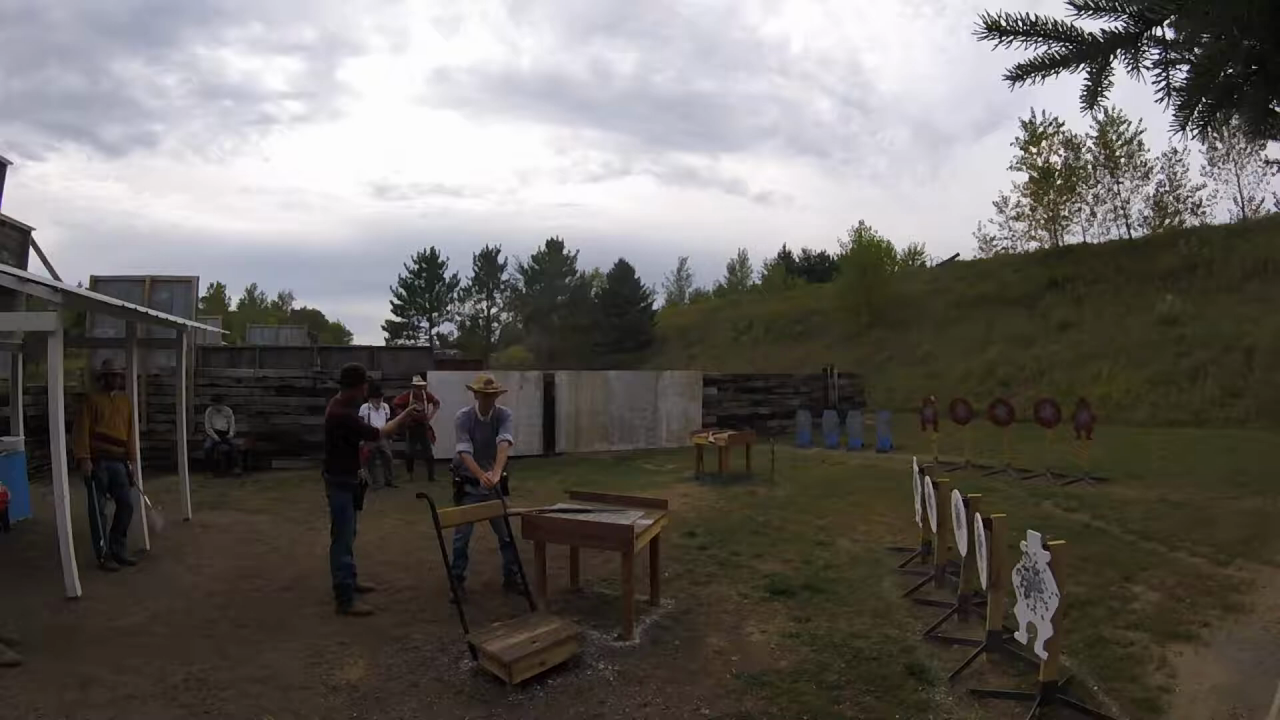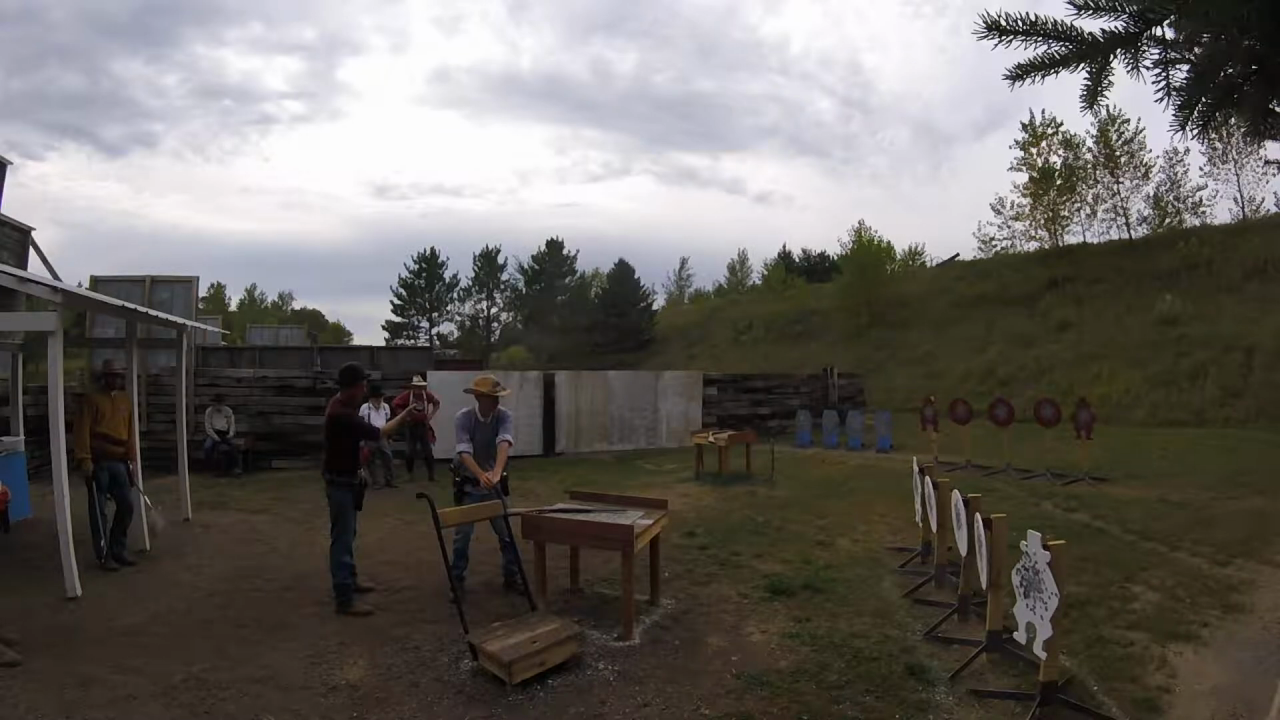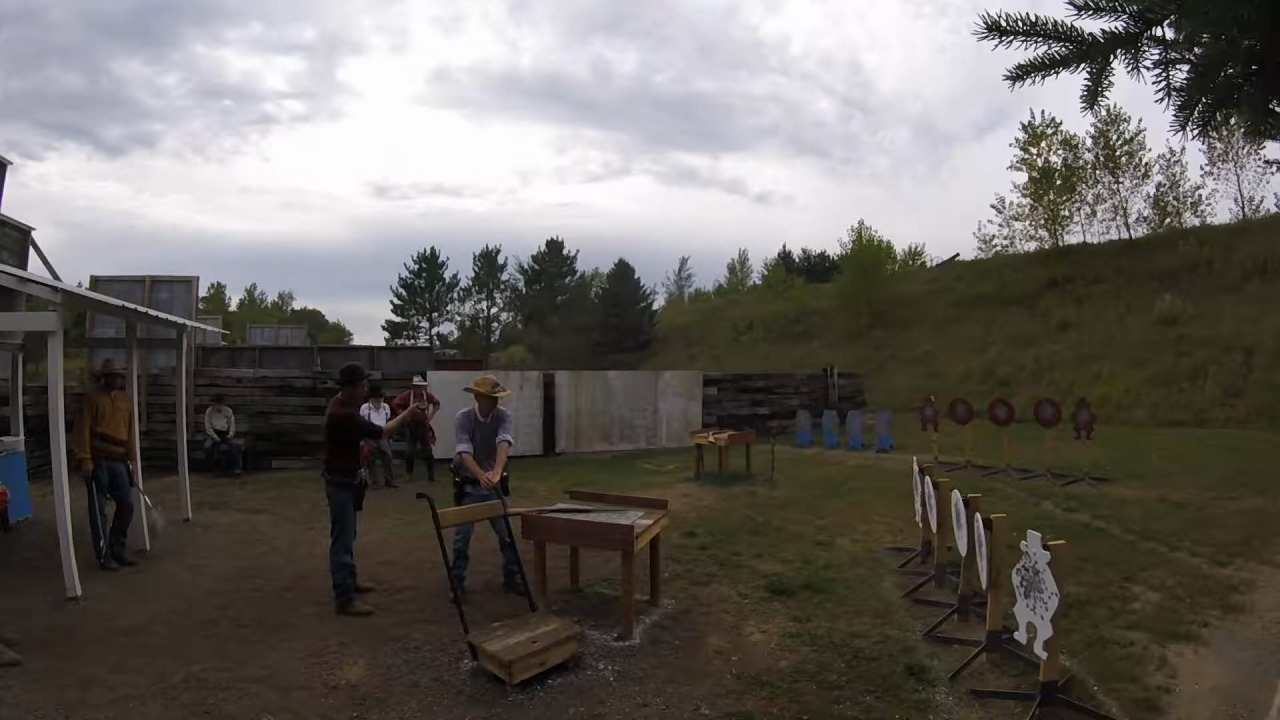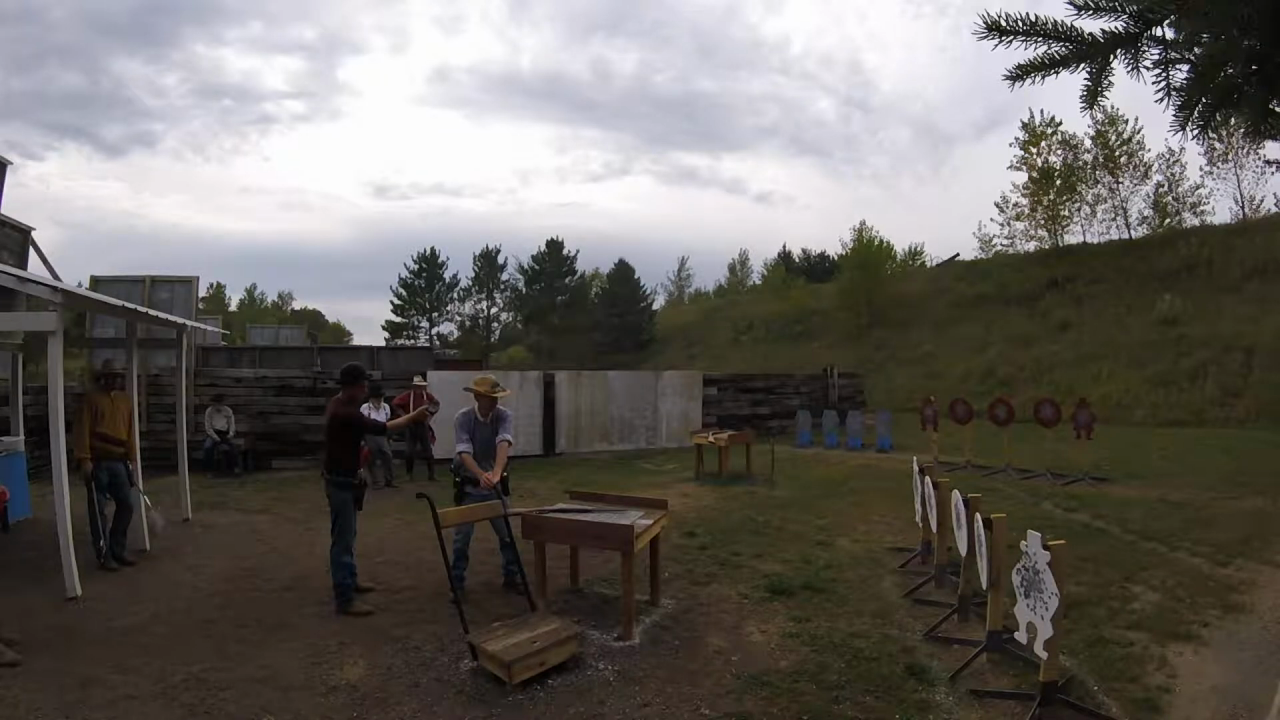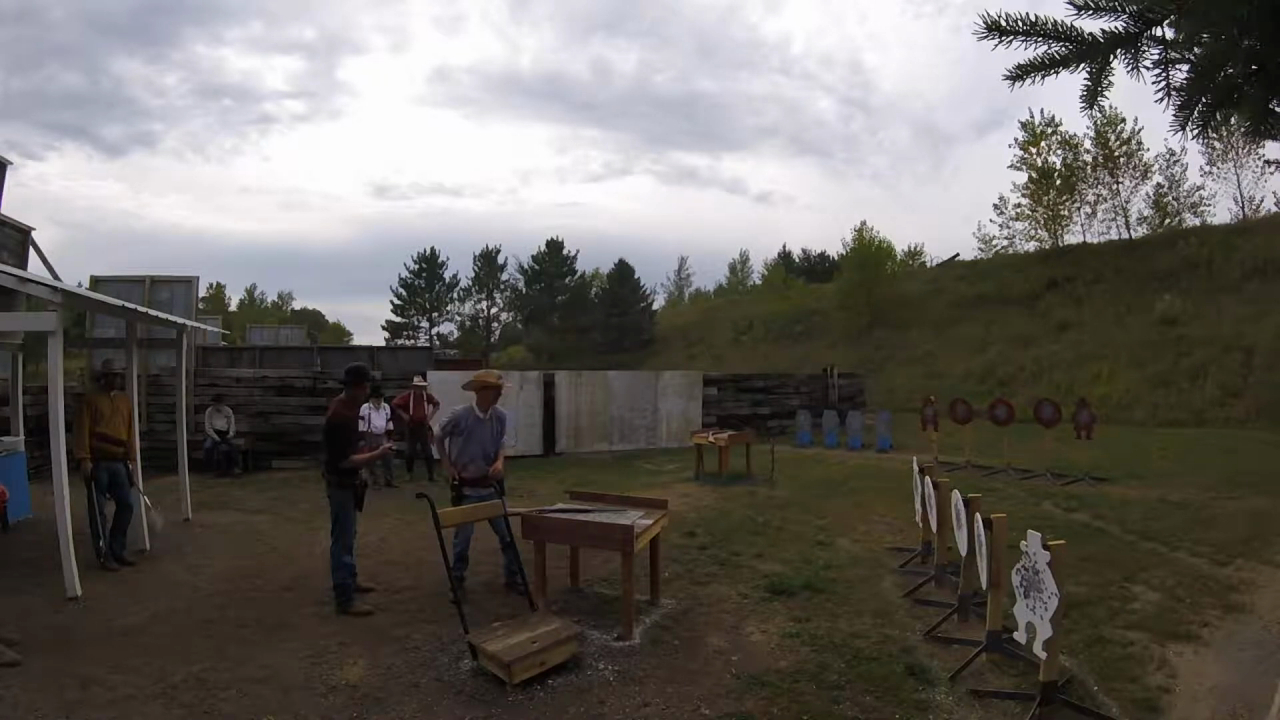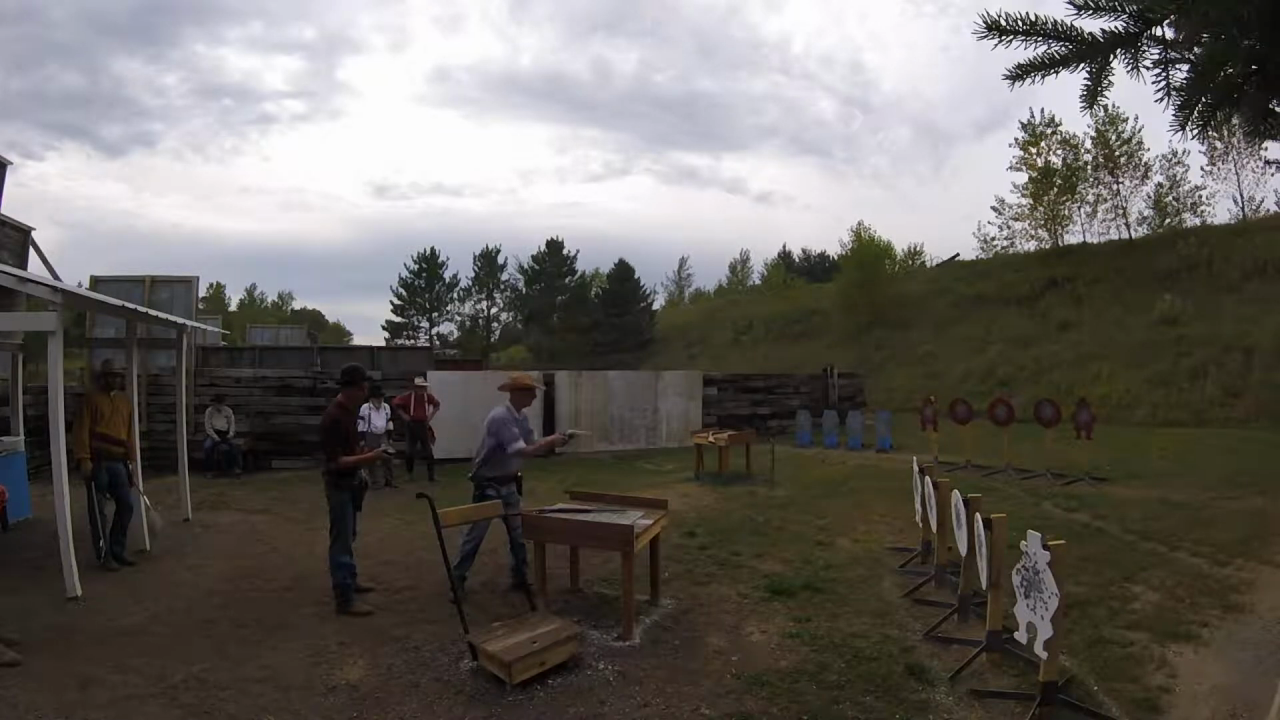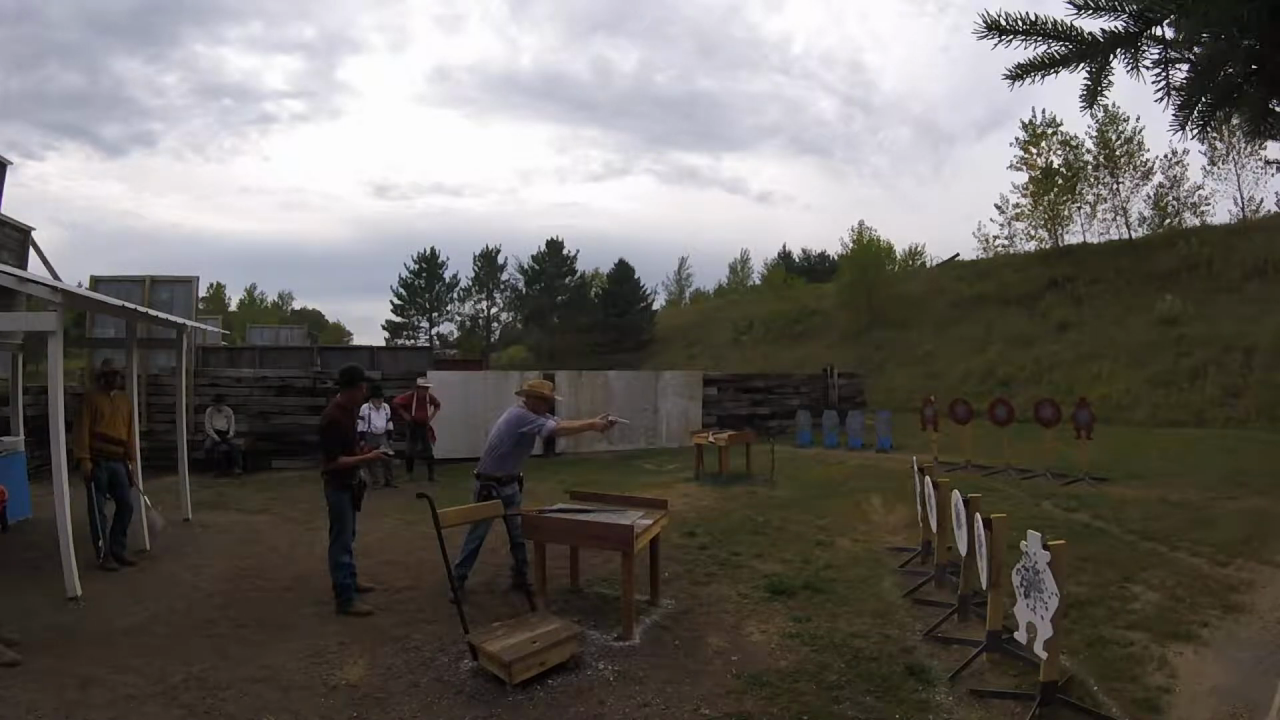
dt=0.7s
person 1, frame 1
left shoulder: (343, 406)
right shoulder: (341, 414)
right elbow: (377, 434)
right wrist: (406, 416)
left hip: (346, 478)
right hip: (340, 482)
left knee: (347, 536)
right knee: (342, 539)
left ankle: (349, 580)
right ankle: (344, 600)
person 1, frame 2
left shoulder: (342, 406)
right shoulder: (341, 414)
right elbow: (378, 434)
right wrist: (405, 416)
left hip: (346, 478)
right hip: (340, 482)
left knee: (347, 535)
right knee: (342, 539)
left ankle: (350, 580)
right ankle: (344, 600)
person 1, frame 3
left shoulder: (341, 405)
right shoulder: (343, 414)
right elbow: (380, 432)
right wrist: (407, 415)
left hip: (347, 478)
right hip: (340, 481)
left knee: (348, 535)
right knee: (342, 539)
left ankle: (349, 580)
right ankle: (344, 600)
person 1, frame 4
left shoulder: (340, 404)
right shoulder: (344, 414)
right elbow: (382, 428)
right wrist: (415, 415)
left hip: (346, 478)
right hip: (340, 482)
left knee: (347, 535)
right knee: (342, 539)
left ankle: (349, 580)
right ankle: (345, 600)
person 1, frame 5
left shoulder: (346, 407)
right shoulder: (340, 416)
right elbow: (344, 460)
left wrist: (361, 449)
right wrist: (378, 454)
left hip: (349, 481)
right hip: (341, 483)
left knee: (348, 536)
right knee: (342, 539)
left ankle: (349, 580)
right ankle: (344, 600)
person 1, frame 6
left shoulder: (350, 410)
right shoulder: (334, 417)
right elbow: (335, 461)
left wrist: (364, 454)
right wrist: (368, 458)
left hip: (350, 482)
right hip: (339, 484)
left knee: (348, 536)
right knee: (341, 540)
left ankle: (350, 580)
right ankle: (344, 600)
person 1, frame 7
left shoulder: (350, 410)
right shoulder: (332, 418)
right elbow: (334, 461)
left wrist: (363, 454)
right wrist: (367, 458)
left hip: (349, 481)
right hip: (338, 484)
left knee: (348, 536)
right knee: (341, 540)
left ankle: (350, 580)
right ankle: (344, 599)
person 2, frame 1
left shoulder: (504, 415)
right shoulder: (463, 417)
left elbow: (504, 444)
right elbow: (464, 452)
left wrist: (496, 472)
right wrist: (481, 475)
left hip: (494, 484)
right hip: (468, 484)
left knee: (506, 533)
right knee: (462, 535)
left ankle: (511, 577)
right ankle: (457, 581)
person 2, frame 2
left shoulder: (504, 415)
right shoulder: (463, 417)
left elbow: (504, 444)
right elbow: (464, 452)
left wrist: (496, 472)
right wrist: (481, 476)
left hip: (495, 483)
right hip: (469, 484)
left knee: (506, 532)
right knee: (462, 535)
left ankle: (511, 577)
right ankle: (457, 582)
person 2, frame 3
left shoulder: (504, 416)
right shoulder: (463, 418)
left elbow: (504, 444)
right elbow: (464, 452)
left wrist: (496, 472)
right wrist: (481, 475)
left hip: (495, 484)
right hip: (469, 485)
left knee: (506, 533)
right knee: (462, 535)
left ankle: (511, 577)
right ankle: (457, 582)
person 2, frame 4
left shoulder: (504, 416)
right shoulder: (463, 418)
left elbow: (503, 444)
right elbow: (464, 453)
left wrist: (496, 472)
right wrist: (481, 475)
left hip: (495, 485)
right hip: (469, 485)
left knee: (507, 533)
right knee: (462, 535)
left ankle: (511, 577)
right ankle: (457, 582)
person 2, frame 5
left shoulder: (500, 416)
right shoulder: (459, 415)
right elbow: (439, 438)
left wrist: (500, 462)
right wrist: (447, 464)
left hip: (491, 485)
right hip: (465, 488)
left knee: (506, 533)
right knee: (463, 536)
left ankle: (513, 578)
right ankle: (457, 582)
person 2, frame 6
left shoulder: (521, 416)
right shoulder: (501, 418)
left elbow: (533, 442)
right elbow: (523, 451)
left wrist: (551, 441)
right wrist: (549, 442)
left hip: (509, 484)
right hip: (487, 486)
left knee: (518, 534)
right knee: (475, 535)
left ankle: (519, 578)
right ankle: (457, 580)
person 2, frame 7
left shoulder: (533, 414)
right shoulder: (520, 416)
left elbow: (561, 423)
right elbow: (558, 431)
left wrist: (594, 422)
right wrist: (591, 425)
left hip: (510, 483)
right hip: (490, 485)
left knee: (518, 533)
right knee: (477, 534)
left ankle: (520, 578)
right ankle: (458, 581)
person 3, frame 1
left shoulder: (124, 400)
right shoulder: (92, 399)
right elbow: (82, 430)
left wrist: (131, 460)
right wrist: (83, 459)
left hip: (118, 462)
right hip: (97, 462)
left knee: (126, 505)
right knee: (98, 510)
left ankle: (118, 550)
right ankle: (104, 555)
person 3, frame 2
left shoulder: (125, 400)
right shoulder: (92, 399)
right elbow: (82, 431)
left wrist: (131, 459)
right wrist: (84, 460)
left hip: (118, 462)
right hip: (98, 462)
left knee: (127, 506)
right knee: (99, 510)
left ankle: (117, 550)
right ankle: (104, 555)
person 3, frame 3
left shoulder: (125, 400)
right shoulder: (92, 398)
right elbow: (82, 430)
left wrist: (131, 458)
right wrist: (84, 460)
left hip: (118, 462)
right hip: (98, 462)
left knee: (126, 506)
right knee: (98, 510)
left ankle: (117, 550)
right ankle: (104, 555)
person 3, frame 4
left shoulder: (125, 400)
right shoulder: (92, 398)
right elbow: (82, 430)
left wrist: (130, 458)
right wrist: (84, 459)
left hip: (118, 462)
right hip: (97, 462)
left knee: (126, 506)
right knee: (98, 510)
left ankle: (117, 550)
right ankle: (104, 555)
person 3, frame 5
left shoulder: (125, 400)
right shoulder: (91, 399)
right elbow: (81, 430)
left wrist: (130, 459)
right wrist: (83, 459)
left hip: (118, 462)
right hip: (97, 462)
left knee: (126, 506)
right knee: (98, 510)
left ankle: (117, 550)
right ankle: (104, 556)
person 3, frame 6
left shoulder: (124, 400)
right shoulder: (92, 398)
right elbow: (82, 429)
left wrist: (130, 459)
right wrist: (83, 459)
left hip: (118, 462)
right hip: (97, 462)
left knee: (126, 506)
right knee: (98, 510)
left ankle: (117, 550)
right ankle: (104, 556)
person 3, frame 7
left shoulder: (124, 400)
right shoulder: (91, 398)
right elbow: (82, 429)
left wrist: (130, 459)
right wrist: (83, 458)
left hip: (118, 462)
right hip: (97, 462)
left knee: (126, 506)
right knee: (98, 510)
left ankle: (118, 550)
right ankle: (104, 556)
